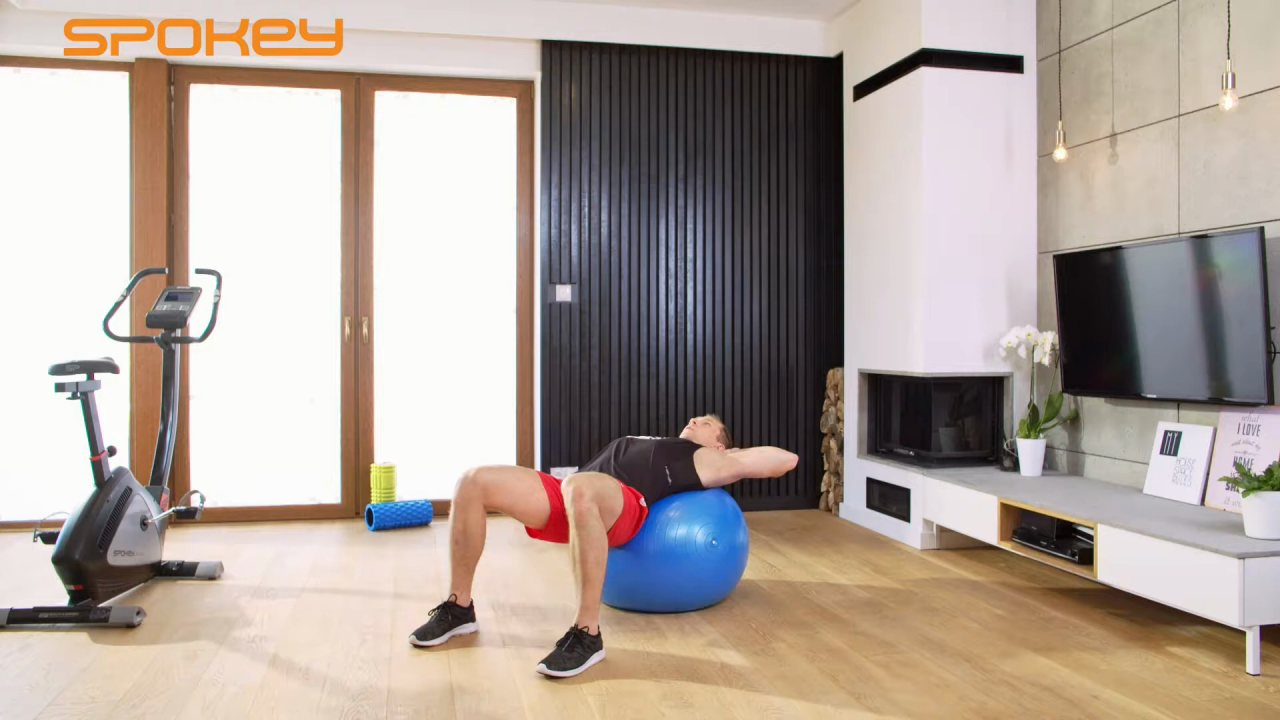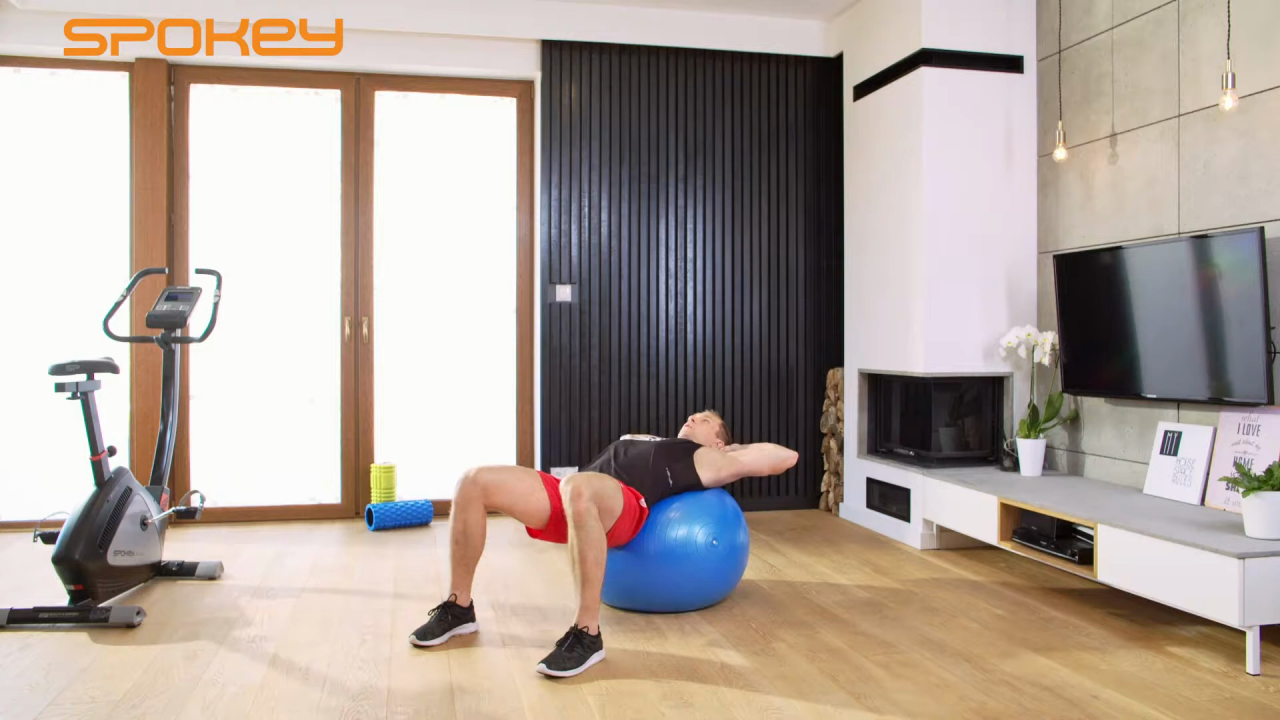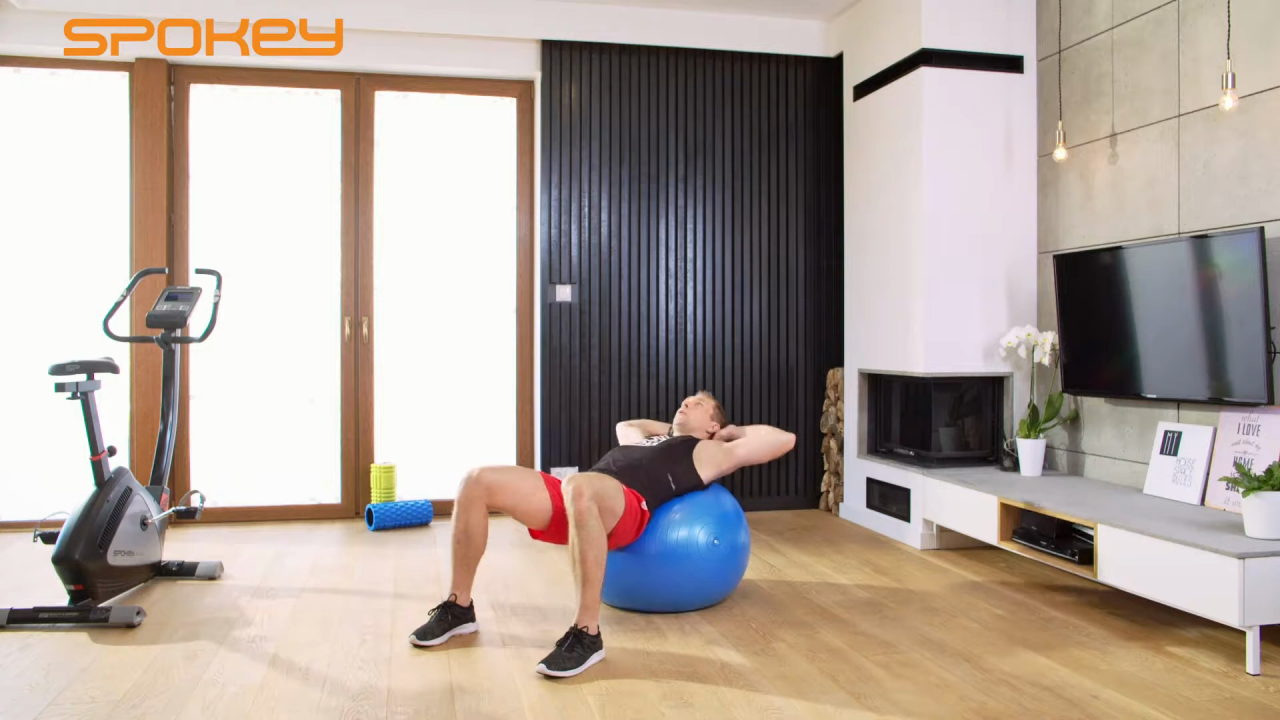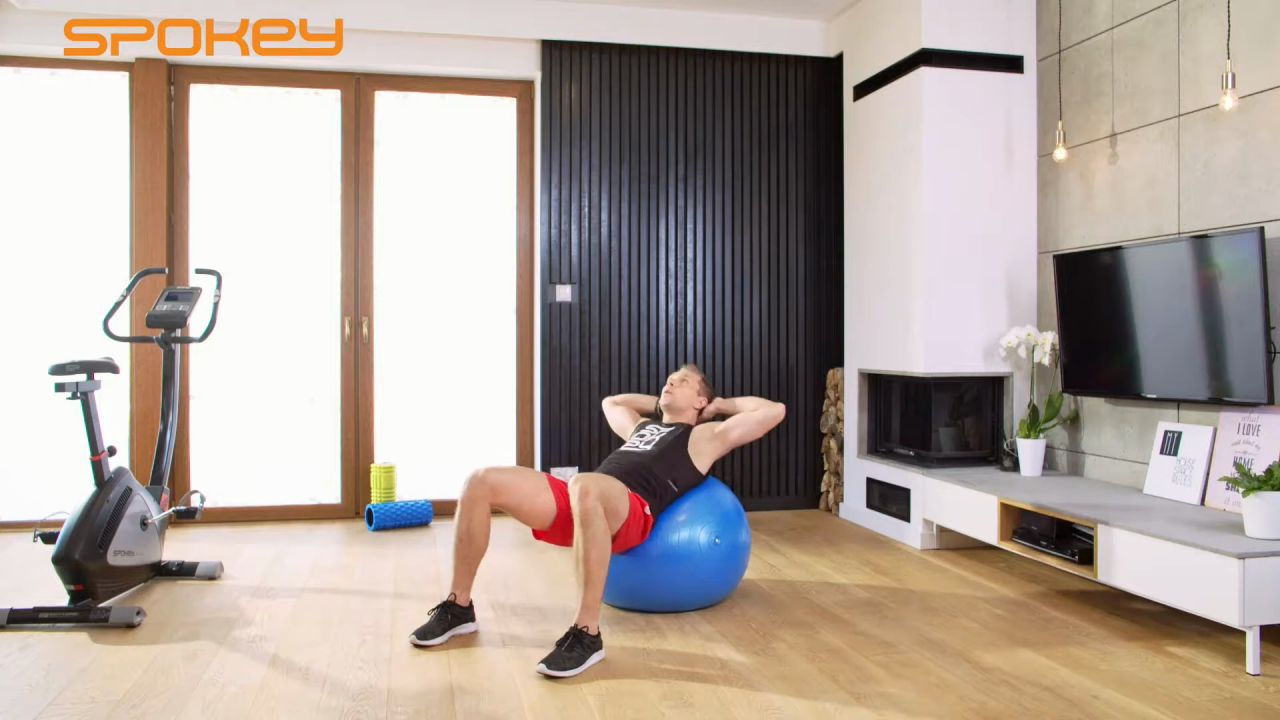
dt=0.2s
person 1, frame 1
left shoulder: (709, 460)
right shoulder: (664, 447)
left elbow: (787, 460)
right elbow: (630, 447)
left wrist: (735, 448)
right wrist: (672, 439)
left hip: (623, 501)
right hip: (574, 492)
left knee: (579, 491)
right knee: (474, 482)
left ankle: (587, 635)
right ankle: (459, 607)
person 1, frame 2
left shoulder: (710, 459)
right shoulder: (669, 448)
left elbow: (787, 456)
right elbow: (628, 438)
left wrist: (735, 446)
left hip: (624, 502)
right hip: (575, 495)
left knee: (577, 489)
right knee: (475, 482)
left ankle: (587, 634)
right ankle: (458, 607)
person 1, frame 3
left shoulder: (710, 451)
right shoulder: (652, 439)
left elbow: (785, 440)
right elbow: (624, 425)
left wrist: (731, 429)
right wrist: (672, 427)
left hip: (627, 506)
right hip: (578, 495)
left knee: (578, 488)
right knee: (478, 481)
left ankle: (587, 633)
right ankle: (458, 607)
person 1, frame 4
left shoulder: (704, 436)
right shoulder: (643, 425)
left elbow: (774, 411)
right elbow: (611, 402)
left wrist: (721, 404)
right wrist: (658, 402)
left hip: (632, 511)
right hip: (583, 499)
left knee: (584, 488)
right knee: (482, 482)
left ankle: (587, 634)
right ankle: (458, 607)
